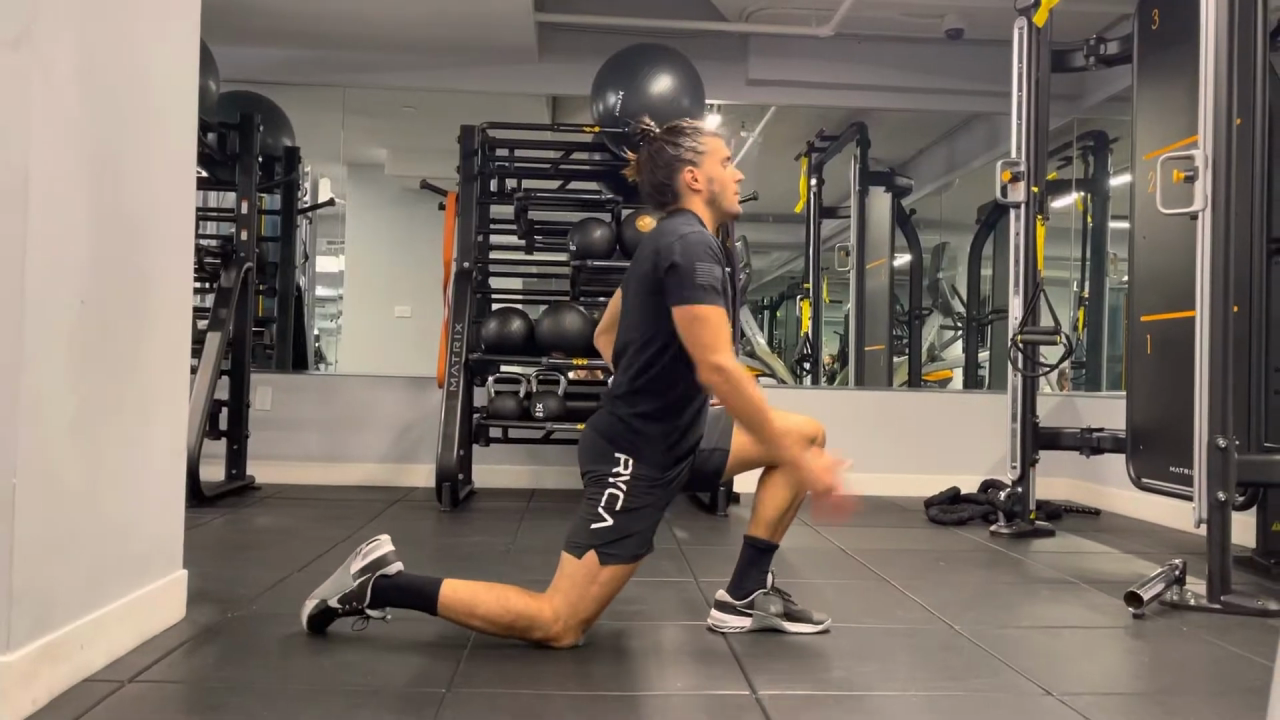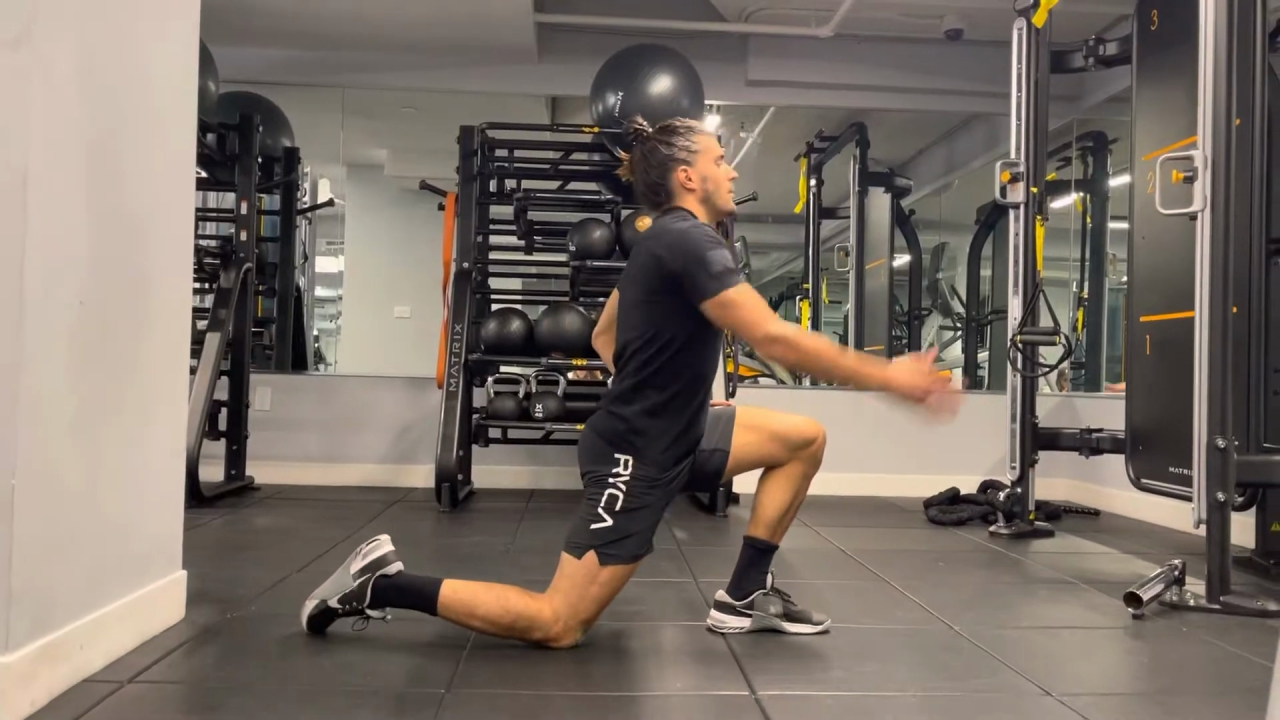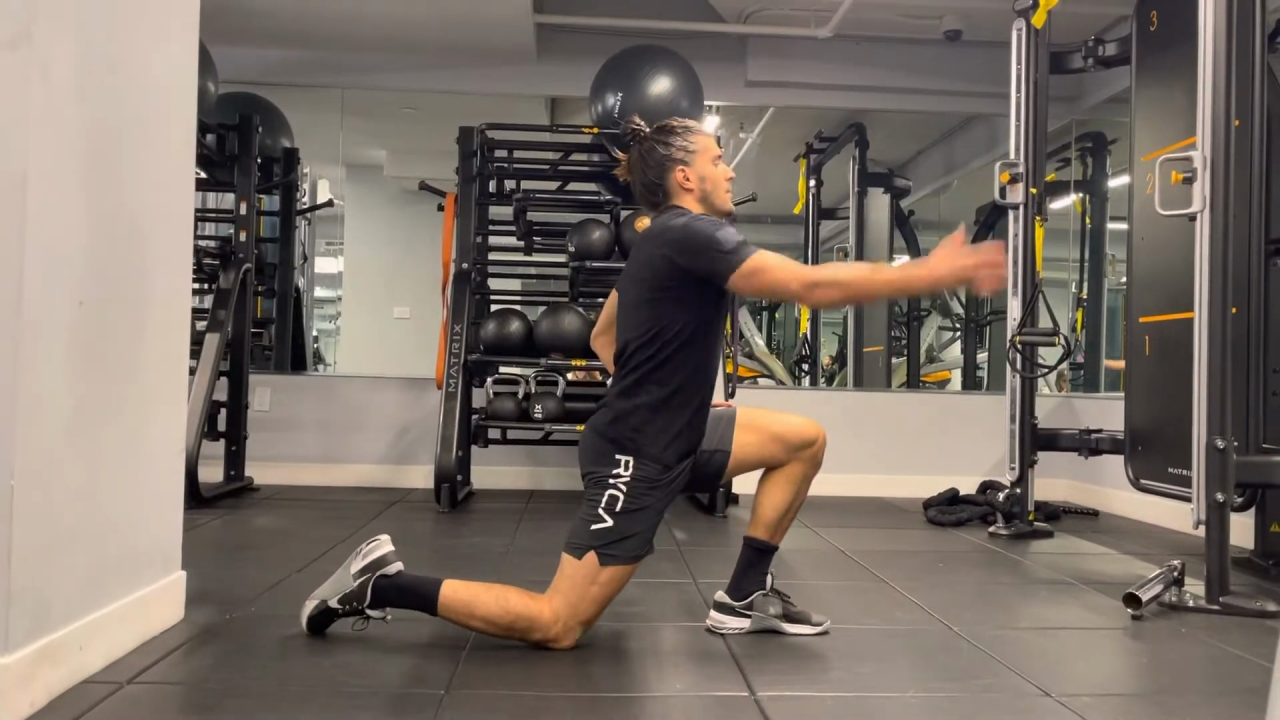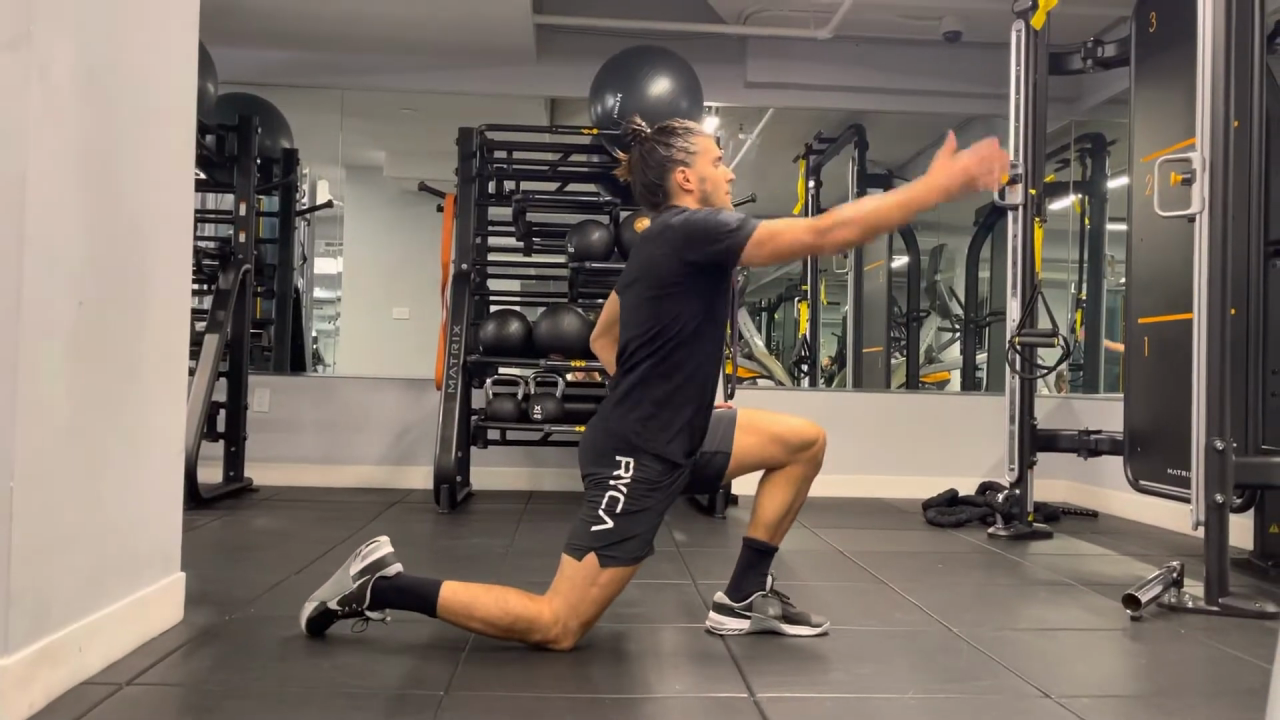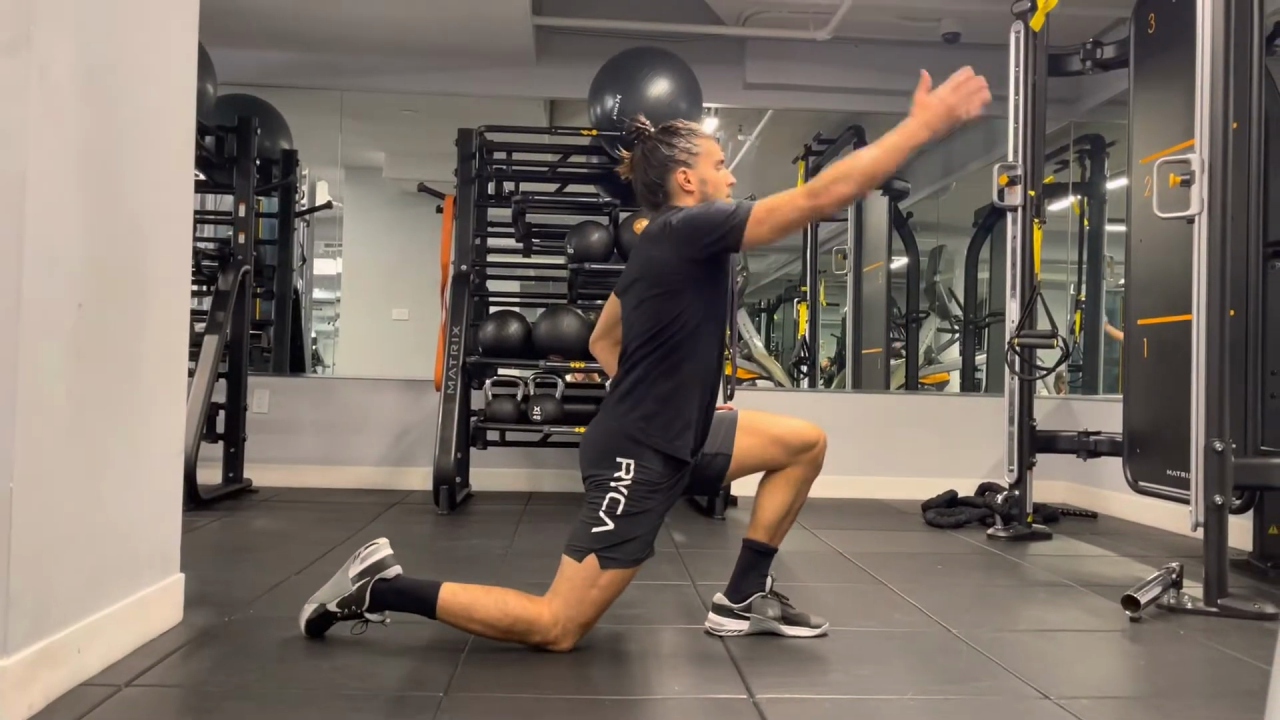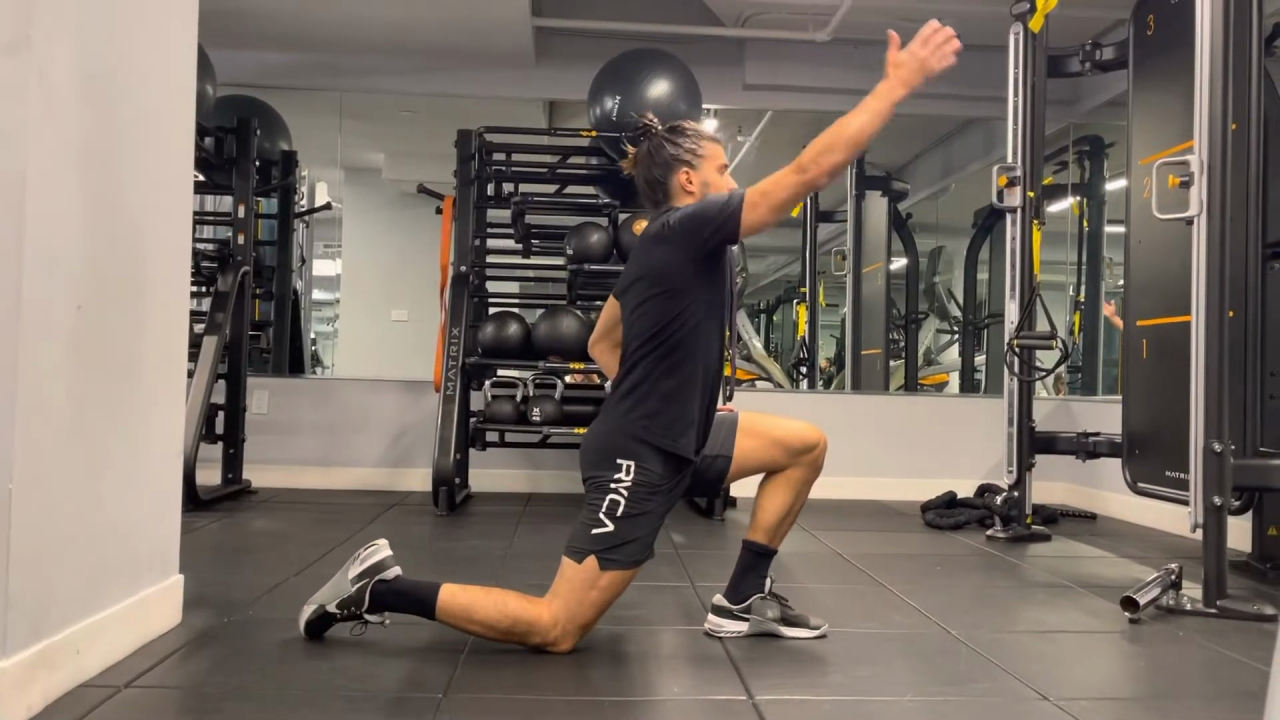
dt=0.1s
person 1, frame 1
left shoulder: (672, 241)
right shoulder: (691, 249)
left elbow: (609, 334)
right elbow: (720, 369)
right wrist: (795, 459)
left hip: (669, 430)
right hip: (639, 454)
left knee: (808, 434)
right knee: (558, 624)
left ankle: (747, 593)
right ankle: (384, 583)
person 1, frame 2
left shoulder: (666, 242)
right shoulder: (688, 242)
left elbow: (603, 335)
right elbow: (774, 337)
right wrist: (884, 375)
left hip: (664, 434)
right hip: (635, 455)
left knee: (803, 438)
right knee: (557, 625)
left ankle: (743, 596)
right ankle: (388, 585)
person 1, frame 3
left shoulder: (669, 242)
right shoulder: (689, 238)
left elbow: (603, 336)
right elbow: (812, 285)
right wrist: (932, 273)
left hip: (666, 437)
right hip: (636, 458)
left knee: (804, 439)
right knee: (557, 624)
left ankle: (743, 598)
right ankle: (384, 584)
person 1, frame 4
left shoulder: (668, 242)
right shoulder: (692, 232)
left elbow: (602, 338)
right elbow: (824, 236)
right wrist: (941, 185)
left hip: (666, 438)
right hip: (636, 458)
left knee: (803, 441)
right knee: (557, 625)
left ankle: (743, 599)
right ankle: (385, 585)
person 1, frame 5
left shoulder: (662, 245)
right shoulder: (688, 235)
left elbow: (603, 341)
right elbow: (818, 198)
right wrist: (924, 122)
left hip: (669, 440)
right hip: (636, 460)
left knee: (804, 442)
right knee: (557, 625)
left ankle: (741, 600)
right ankle: (381, 587)
person 1, frame 6
left shoulder: (664, 246)
right shoulder: (688, 232)
left elbow: (602, 343)
right elbow: (808, 171)
right wrist: (897, 83)
left hip: (667, 438)
right hip: (638, 460)
left knee: (804, 445)
right knee: (556, 629)
left ankle: (741, 599)
right ankle: (382, 588)
